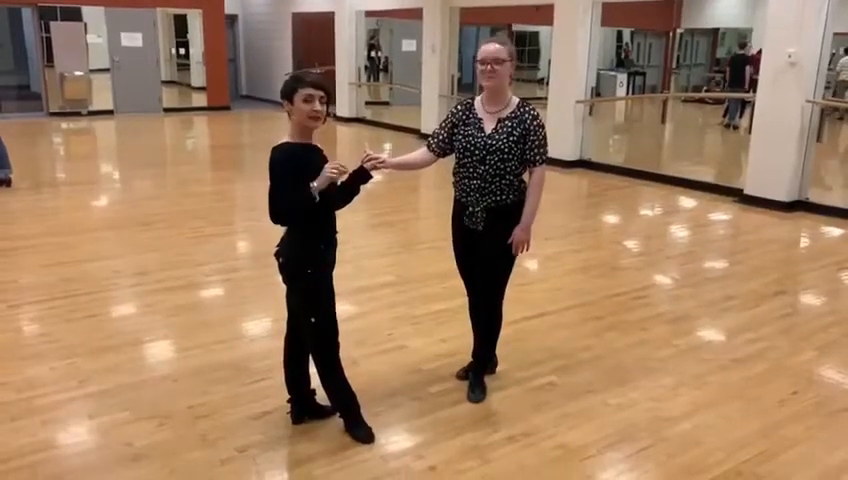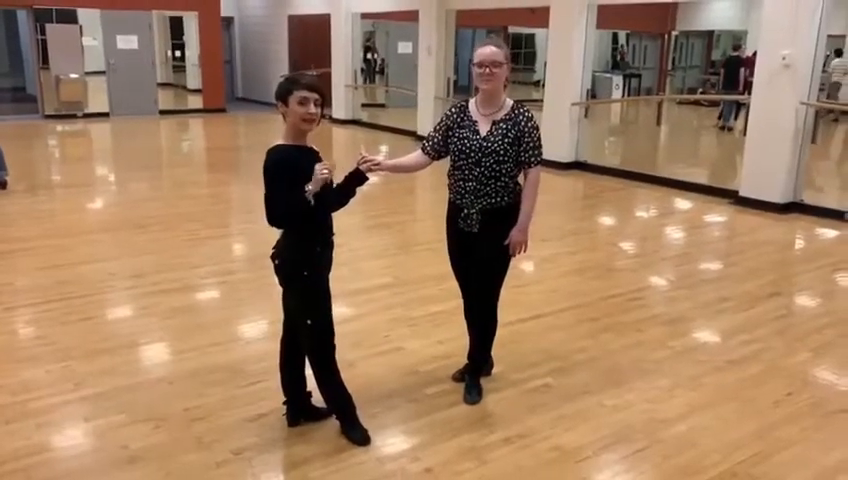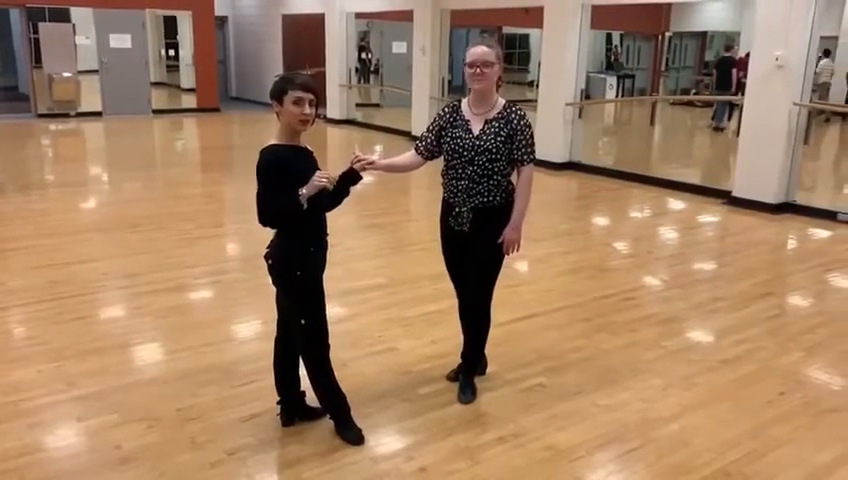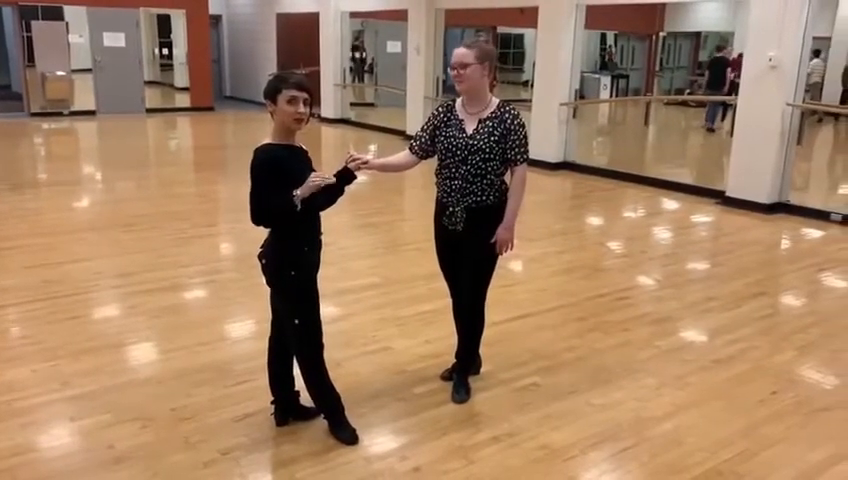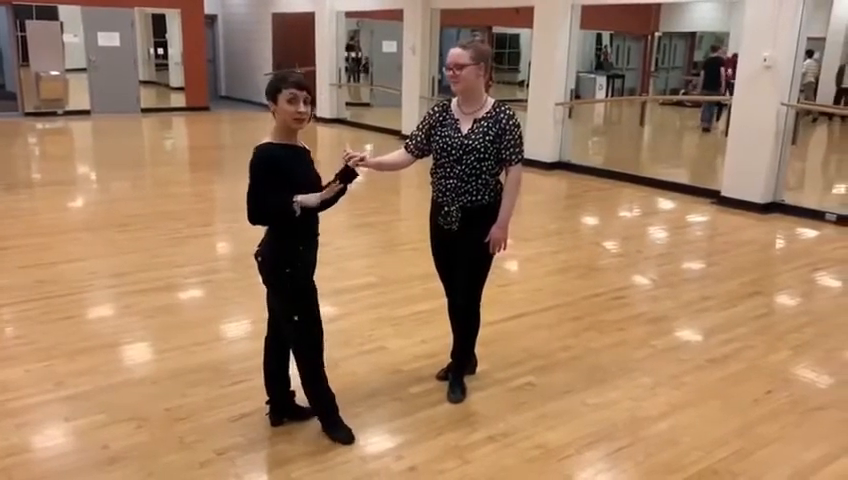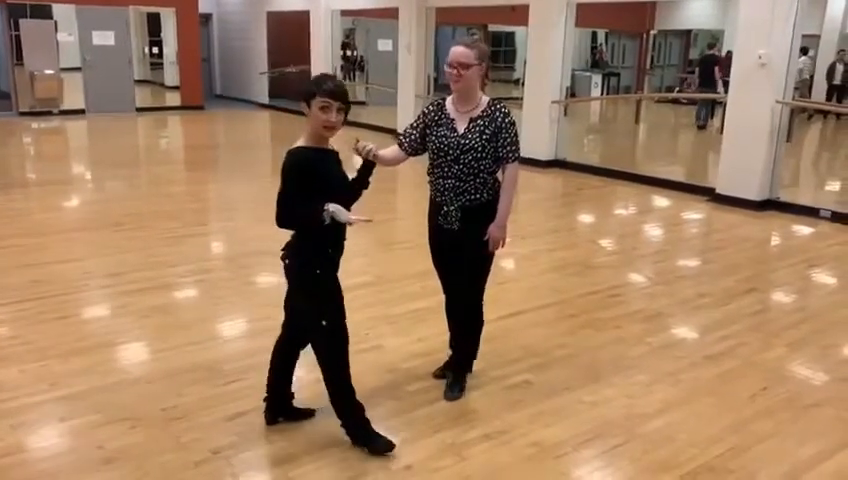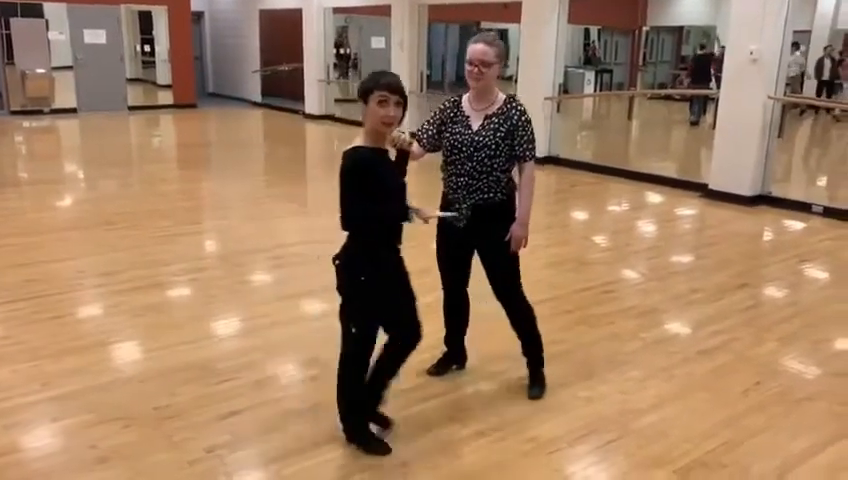
dt=0.4s
person 1, frame 1
left shoulder: (315, 152)
right shoulder: (284, 156)
left elbow: (332, 202)
right elbow: (279, 213)
left wrist: (362, 173)
right wrist: (316, 184)
left hip: (317, 253)
right hip: (302, 256)
left knee: (301, 331)
right knee: (323, 336)
left ankle: (302, 404)
right ankle: (349, 411)
person 1, frame 2
left shoulder: (309, 153)
right shoulder: (279, 158)
left elbow: (329, 203)
right elbow: (276, 216)
left wrist: (358, 175)
right wrist: (311, 187)
left hip: (314, 255)
right hip: (298, 259)
left knee: (297, 333)
right knee: (319, 338)
left ankle: (298, 406)
right ankle: (346, 414)
person 1, frame 3
left shoulder: (304, 154)
right shoulder: (272, 158)
left elbow: (322, 204)
right elbow: (267, 216)
left wrist: (351, 175)
right wrist: (304, 192)
left hip: (308, 255)
right hip: (292, 259)
left knee: (291, 333)
right knee: (313, 338)
left ankle: (292, 406)
right ankle: (339, 413)
person 1, frame 4
left shoulder: (299, 152)
right shoulder: (267, 157)
left elbow: (317, 203)
right elbow: (260, 215)
left wrist: (345, 175)
right wrist: (299, 193)
left hip: (302, 255)
right hip: (286, 260)
left knee: (285, 333)
right knee: (307, 338)
left ankle: (286, 405)
right ankle: (334, 414)
person 1, frame 5
left shoulder: (301, 152)
right shoulder: (266, 155)
left elbow: (316, 202)
right elbow: (256, 213)
right wrist: (298, 201)
left hip: (299, 254)
right hip: (283, 258)
left knee: (282, 331)
right knee: (307, 336)
left ankle: (281, 405)
right ankle: (327, 413)
person 1, frame 6
left shoulder: (330, 155)
right shoulder: (299, 159)
left elbow: (343, 199)
right elbow: (285, 216)
left wrist: (367, 166)
right wrist: (326, 212)
left hip: (321, 260)
right hip: (311, 263)
left knee: (296, 332)
right knee: (332, 341)
left ankle: (277, 404)
right ankle: (356, 426)
person 1, frame 7
left shoulder: (384, 154)
right shoulder: (356, 160)
right elbow: (353, 220)
left wrist: (404, 159)
right wrist: (407, 212)
left hip: (388, 262)
right hip: (361, 268)
left knee: (407, 334)
right knee: (358, 345)
left ankle: (366, 403)
right ankle: (354, 424)
person 2, frame 1
left shoulder: (526, 117)
right shoulder: (461, 112)
left elbow: (536, 172)
right elbow: (430, 153)
left wrist: (525, 224)
right wrist: (390, 162)
left hip: (503, 219)
right hip: (465, 216)
left knee: (489, 294)
right knee: (474, 292)
left ankle: (479, 368)
right ankle: (486, 357)
person 2, frame 2
left shoulder: (521, 119)
right shoulder: (456, 115)
left elbow: (532, 174)
right elbow: (425, 155)
left wrist: (522, 225)
right wrist: (386, 164)
left hip: (499, 222)
right hip: (460, 218)
left knee: (485, 296)
right knee: (469, 295)
left ankle: (475, 369)
right ankle: (482, 359)
person 2, frame 3
left shoulder: (513, 118)
right shoulder: (449, 114)
left elbow: (525, 172)
right elbow: (419, 155)
left wrist: (515, 224)
right wrist: (380, 163)
left hip: (491, 220)
right hip: (453, 217)
left knee: (478, 296)
right knee: (463, 294)
left ankle: (468, 369)
right ankle: (476, 358)
person 2, frame 4
left shoulder: (507, 118)
right shoulder: (443, 114)
left elbow: (518, 172)
right elbow: (412, 155)
left wrist: (508, 223)
right wrist: (373, 163)
left hip: (485, 220)
right hip: (447, 217)
left knee: (472, 296)
right knee: (457, 293)
left ankle: (463, 368)
right ankle: (470, 358)
person 2, frame 5
left shoulder: (502, 117)
right shoulder: (439, 113)
left elbow: (513, 172)
right elbow: (408, 154)
left wrist: (502, 223)
right wrist: (368, 161)
left hip: (480, 219)
right hip: (442, 216)
left knee: (467, 295)
right knee: (453, 293)
left ankle: (459, 368)
right ankle: (466, 357)
person 2, frame 6
left shoulder: (497, 115)
right shoulder: (434, 112)
left elbow: (510, 169)
right elbow: (401, 151)
left wrist: (501, 220)
right wrist: (374, 155)
left hip: (479, 218)
right hip: (441, 215)
left knee: (469, 295)
right knee: (451, 292)
left ankle: (460, 368)
right ankle: (459, 355)
person 2, frame 7
left shoulder: (513, 112)
right shoulder: (449, 109)
left elbow: (527, 168)
right elbow: (419, 148)
left wrist: (522, 219)
left hip: (494, 217)
right hip: (453, 214)
left knee: (509, 292)
right knee: (453, 289)
left ankle: (536, 365)
right ankle: (454, 352)
